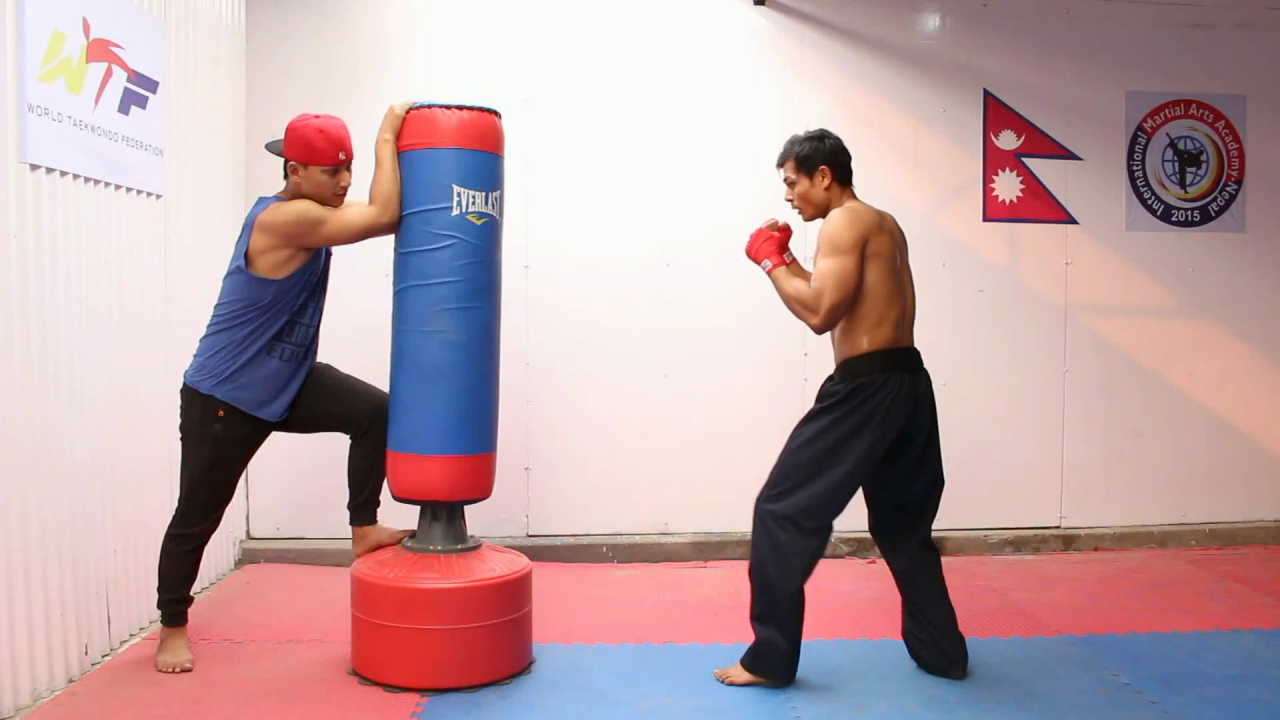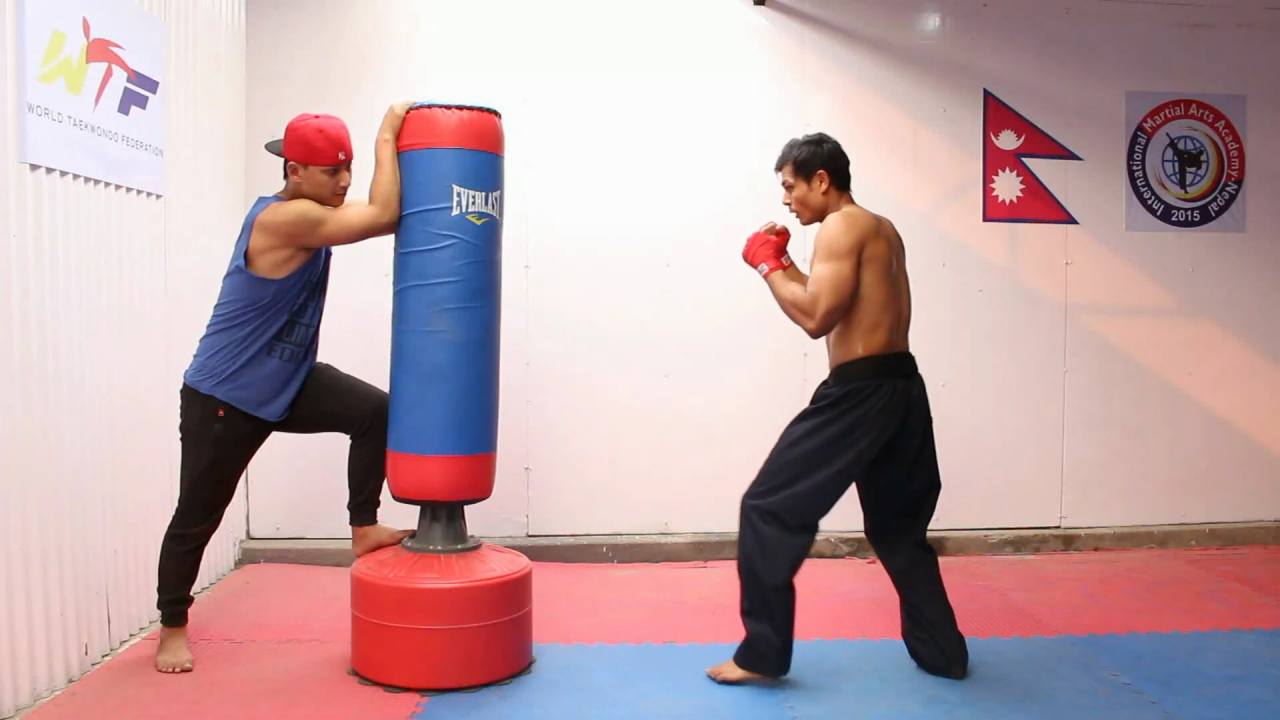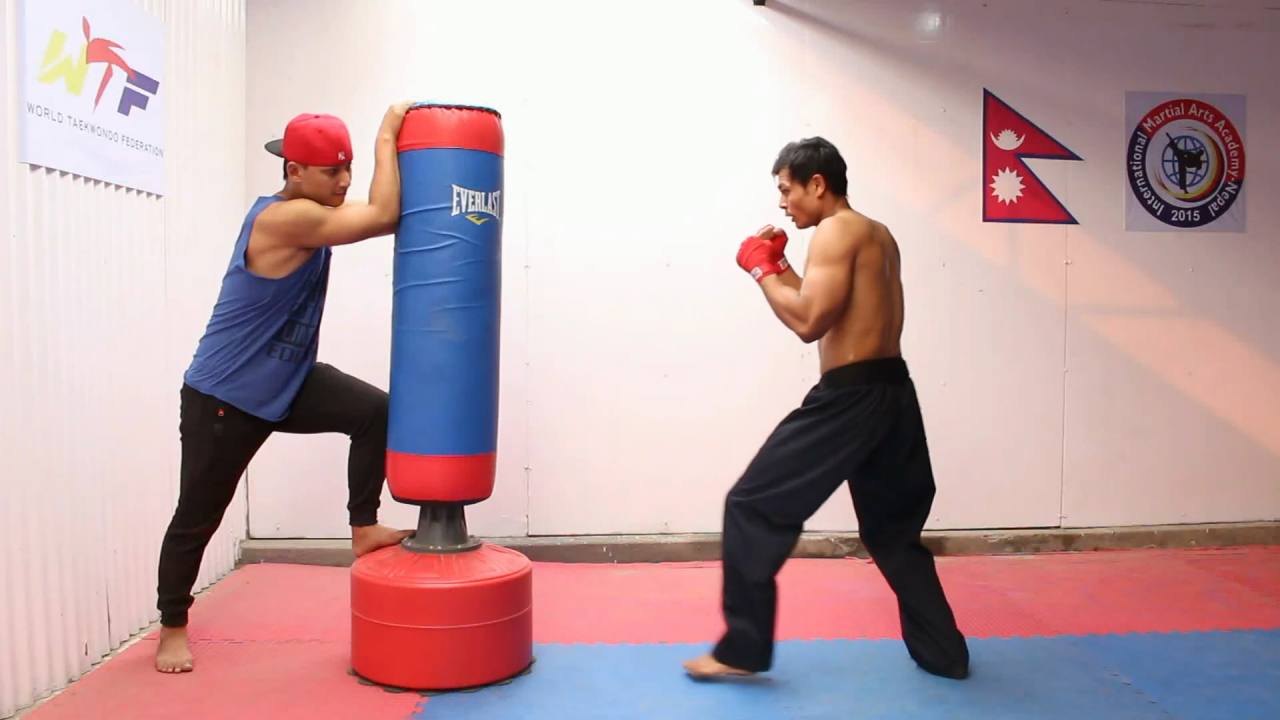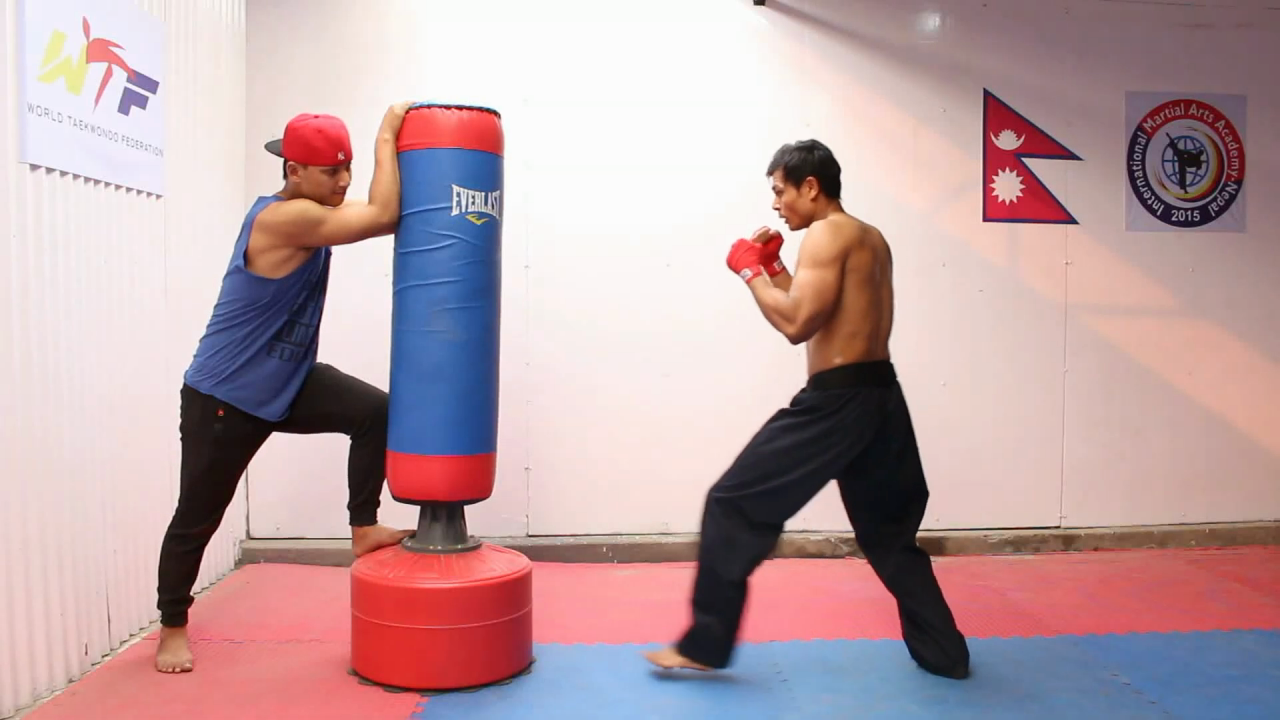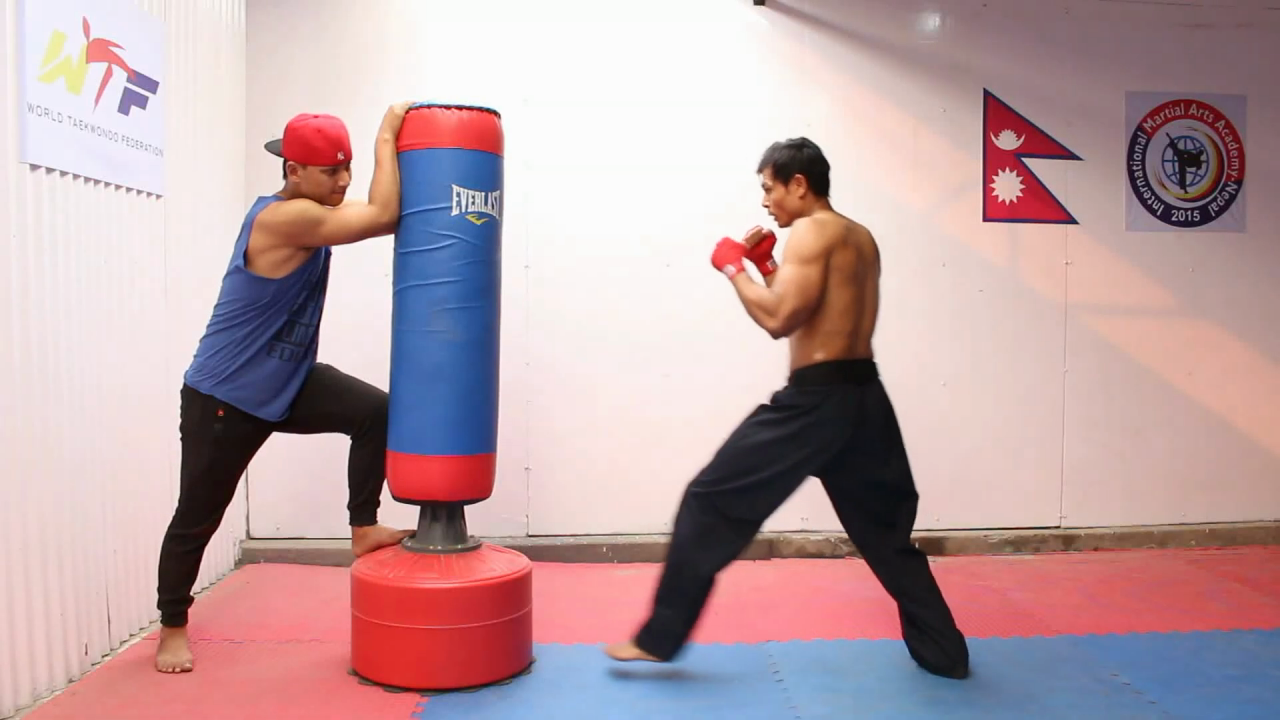
dt=0.2s
person 1, frame 1
left shoulder: (313, 211)
right shoulder: (283, 219)
left elbow: (383, 215)
right elbow: (381, 217)
right wrist: (388, 135)
left hip: (288, 382)
right hip: (223, 395)
left knee: (375, 412)
right knee: (198, 516)
left ankle: (363, 529)
right ankle: (172, 627)
person 1, frame 2
left shoulder: (314, 212)
right shoulder: (282, 219)
left elbow: (383, 216)
right elbow: (380, 217)
right wrist: (388, 135)
left hip: (289, 382)
right hip: (223, 395)
left knee: (375, 412)
right knee: (198, 517)
left ankle: (363, 529)
right ankle: (172, 628)
person 1, frame 3
left shoulder: (313, 212)
right shoulder: (283, 219)
left elbow: (384, 216)
right elbow: (381, 216)
right wrist: (387, 135)
left hip: (288, 382)
right hip: (223, 396)
left knee: (377, 411)
right knee: (198, 517)
left ankle: (363, 529)
right ankle: (172, 628)
person 1, frame 4
left shoulder: (313, 212)
right shoulder: (282, 219)
left elbow: (383, 216)
right elbow: (380, 216)
right wrist: (388, 137)
left hip: (288, 383)
right hip: (223, 396)
left knee: (376, 411)
right knee: (198, 517)
left ankle: (363, 529)
right ankle: (173, 628)
person 1, frame 5
left shoulder: (314, 211)
right shoulder: (282, 218)
left elbow: (383, 215)
right elbow: (381, 216)
right wrist: (388, 135)
left hip: (288, 382)
right hip: (224, 395)
left knee: (376, 412)
right knee: (199, 517)
left ankle: (363, 529)
right ankle: (173, 628)
person 2, frame 1
left shoulder: (844, 222)
right shoulder: (885, 225)
left elbow: (820, 313)
left wrist: (769, 262)
right wrist: (786, 259)
left hip: (867, 388)
right hip: (906, 385)
left knee: (783, 511)
right knee: (905, 525)
left ankle: (770, 657)
right ankle: (942, 650)
person 2, frame 2
left shoulder: (841, 227)
right shoulder: (883, 229)
left elbow: (816, 318)
left wrist: (765, 266)
right wrist: (783, 262)
left hip: (860, 393)
right hip: (901, 389)
left knee: (768, 509)
right knee: (900, 528)
left ankle: (763, 652)
right ankle: (942, 651)
person 2, frame 3
left shoulder: (835, 232)
right shoulder: (879, 235)
left elbow: (809, 323)
left wrist: (760, 270)
right wrist: (781, 266)
left hip: (851, 399)
right hip: (892, 395)
left knee: (752, 507)
right knee: (895, 531)
left ankle: (742, 647)
right ankle: (943, 651)
person 2, frame 4
left shoulder: (826, 235)
right shoulder: (872, 239)
left elbow: (797, 324)
left wrist: (749, 271)
right wrist: (773, 267)
left hip: (837, 402)
right hip: (881, 399)
left knee: (732, 505)
right knee: (891, 532)
left ankle: (705, 644)
right ankle: (944, 651)
person 2, frame 5
left shoulder: (811, 232)
right shoulder: (861, 238)
left elbow: (779, 320)
left wrist: (733, 268)
right wrist: (766, 265)
left hip: (816, 400)
right hip: (864, 398)
left knee: (710, 503)
right knee: (887, 530)
left ankle: (660, 637)
right ankle: (943, 651)
